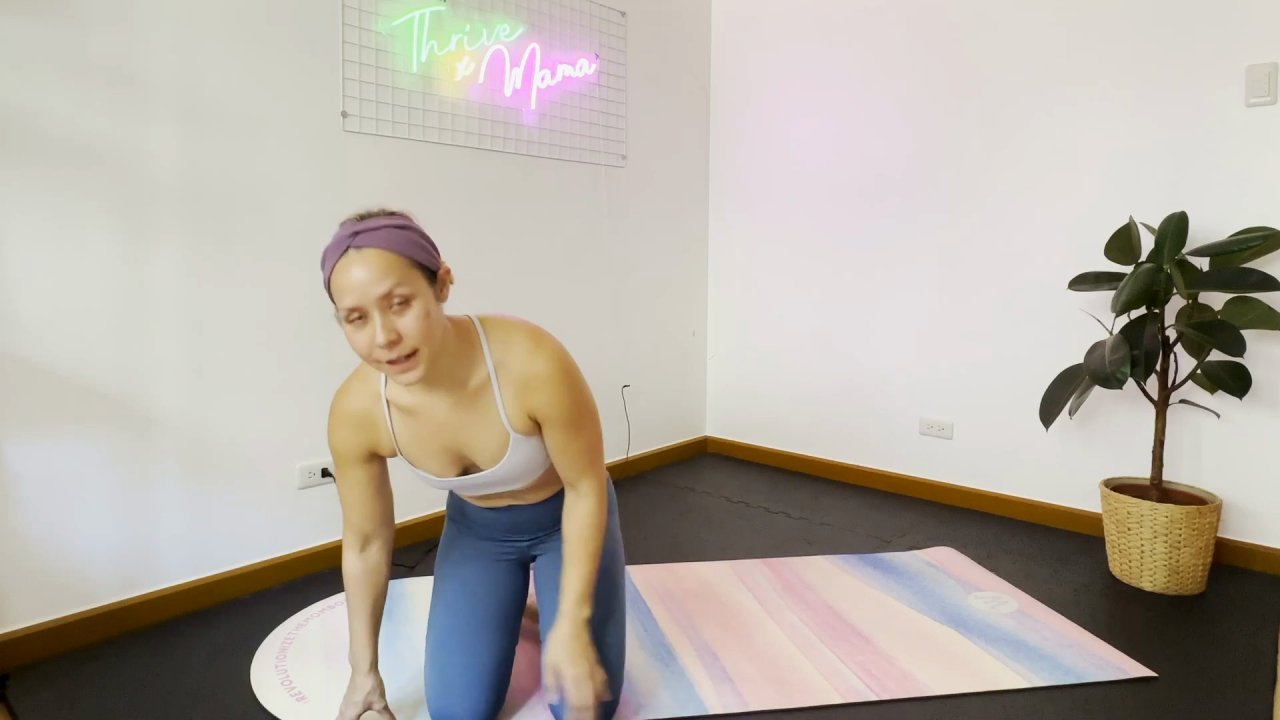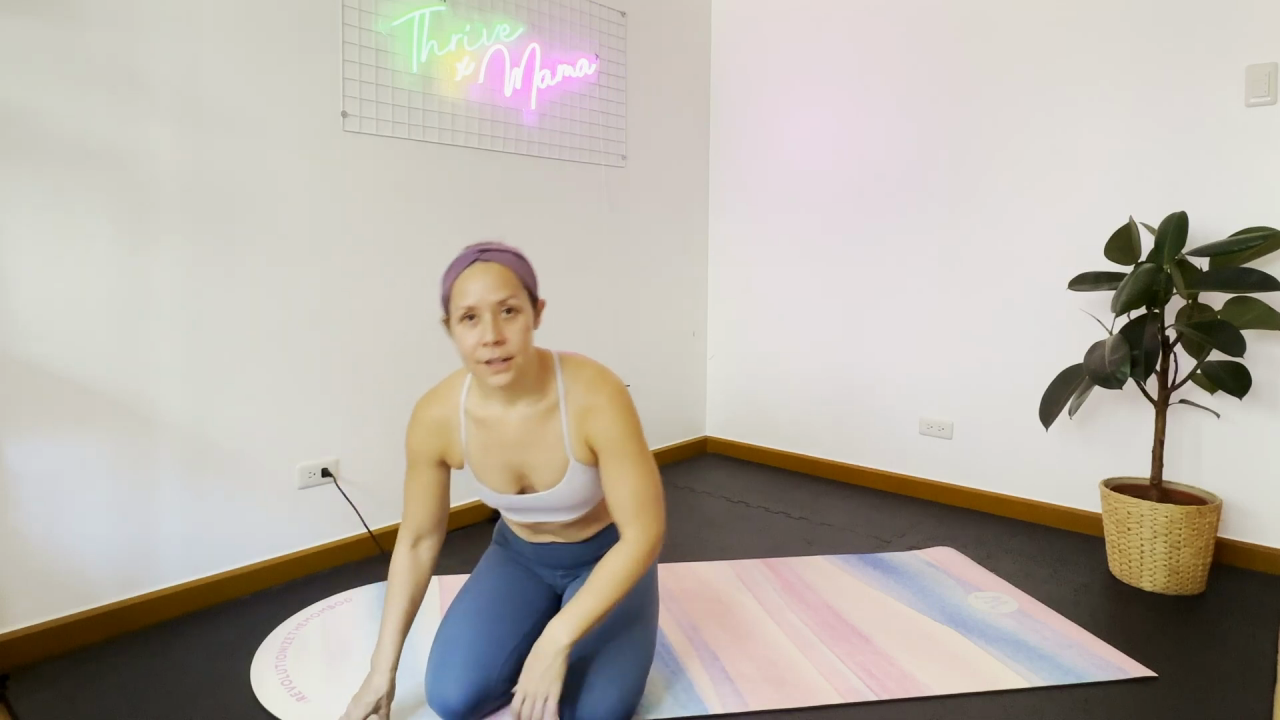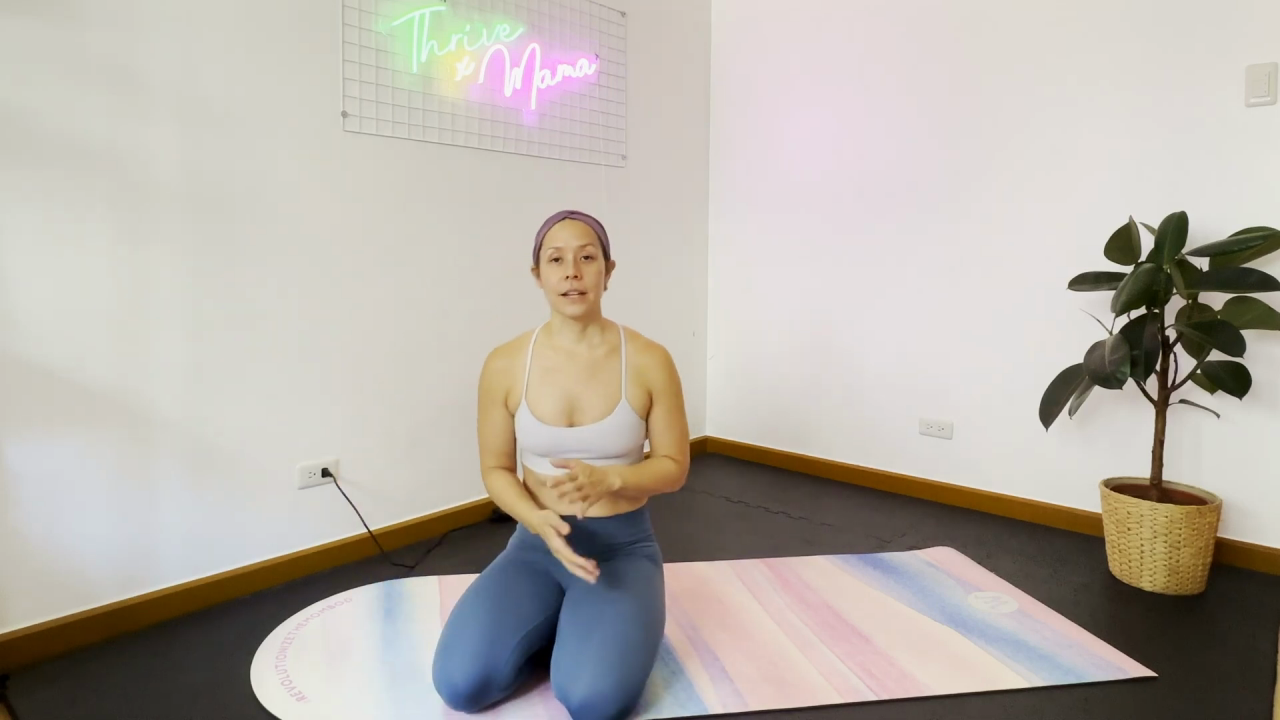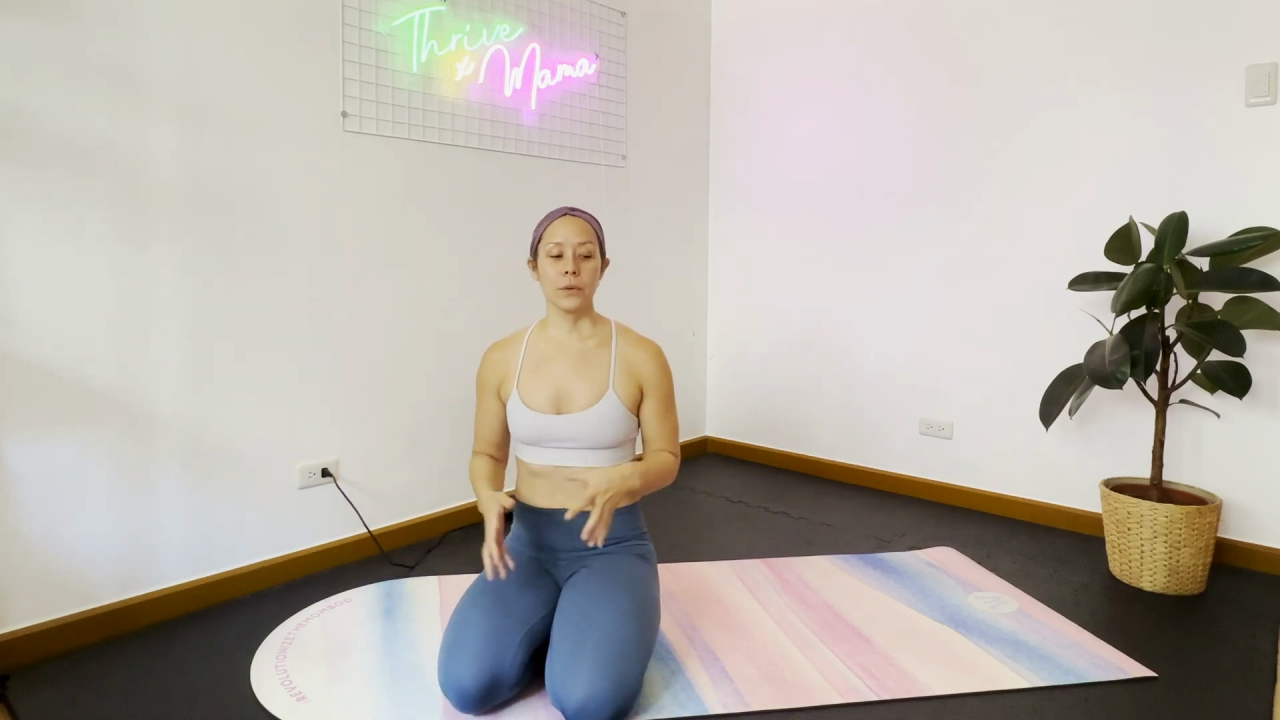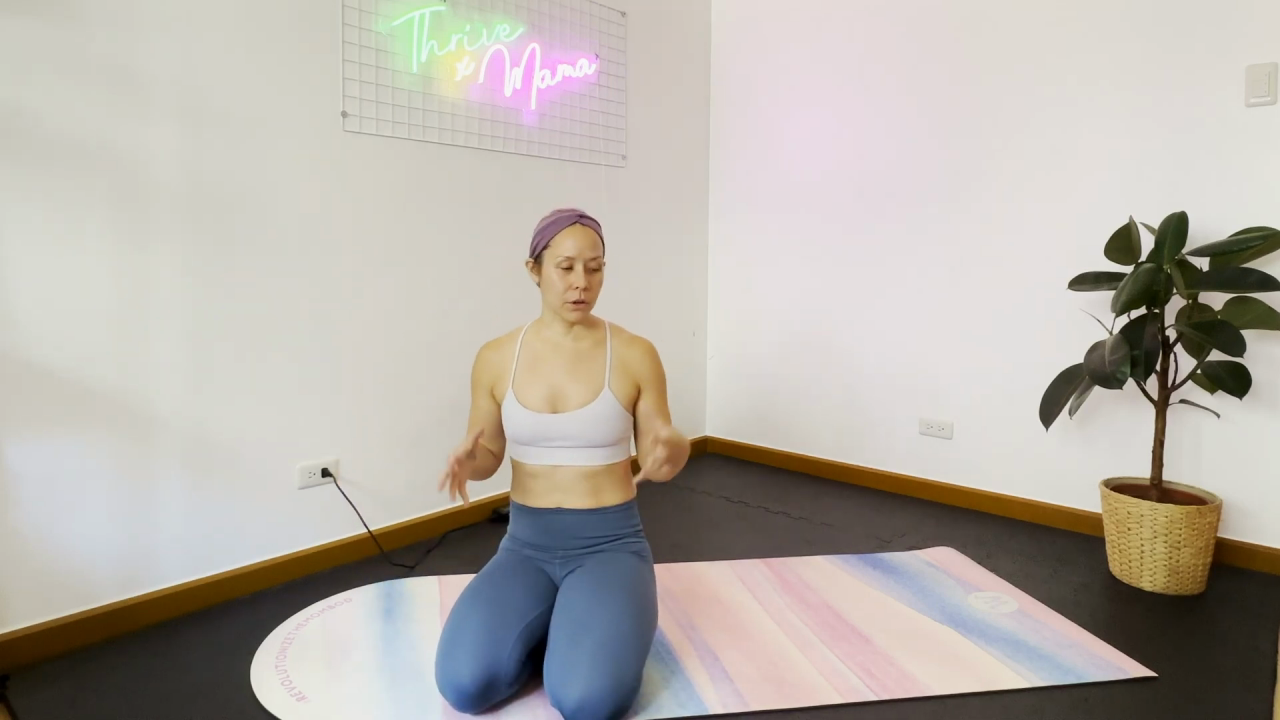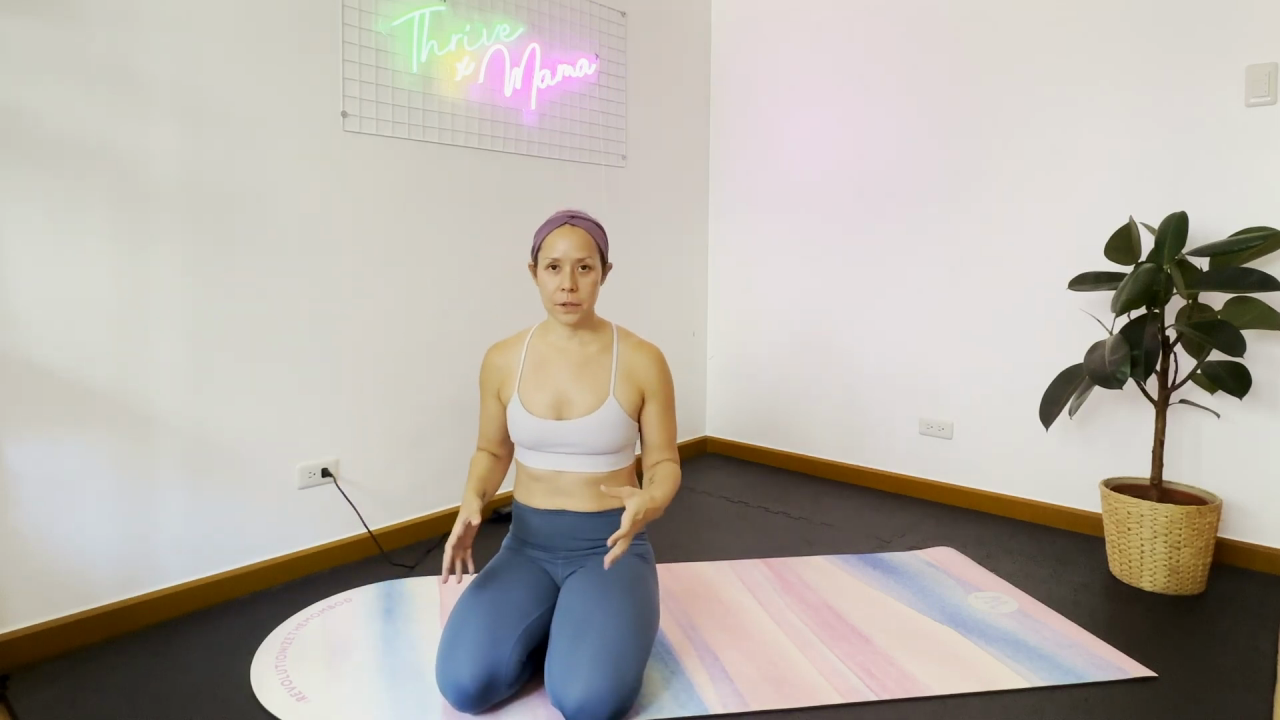
dt=0.5s
person 1, frame 1
left shoulder: (534, 361)
right shoulder: (353, 410)
left elbow: (586, 485)
right elbow: (366, 540)
left wrist: (571, 622)
right wrist: (364, 672)
left hip: (564, 514)
right hip: (474, 525)
left ankle: (548, 616)
right ankle: (507, 618)
person 1, frame 2
left shoulder: (596, 397)
right shoulder: (437, 415)
left elbow: (645, 534)
right elbow: (419, 538)
left wrist: (556, 644)
right wrist: (383, 668)
left hip: (607, 555)
right hip: (519, 555)
left ankle: (562, 640)
right ankle: (527, 640)
person 1, frame 3
left shoulder: (648, 360)
right shoulder: (505, 364)
left elbow: (674, 467)
right elbow: (497, 471)
left wrist: (608, 480)
right wrist: (540, 522)
left hip: (622, 549)
right hip: (538, 547)
left ankle: (593, 632)
right ankle: (556, 628)
person 1, frame 4
left shoulder: (641, 355)
right shoulder: (502, 358)
left elbow: (665, 460)
right elbow: (487, 455)
left wrist: (625, 479)
right wrist: (489, 502)
left hip: (614, 546)
right hip: (530, 543)
left ankle: (601, 628)
right ankle: (553, 630)
person 1, frame 5
left shoulder: (636, 354)
right shoulder: (496, 357)
left elbow: (656, 465)
right elbow: (488, 458)
left wrist: (674, 451)
right wrist: (466, 461)
left hip: (610, 544)
right hip: (526, 545)
left ankle: (602, 629)
right ankle: (555, 630)
person 1, frame 6
left shoulder: (642, 361)
right shoulder: (503, 360)
left elbow: (663, 463)
left wrist: (650, 502)
right wrist: (472, 500)
left hip: (610, 547)
right hip: (529, 545)
left ankle: (605, 627)
right ankle: (552, 632)
